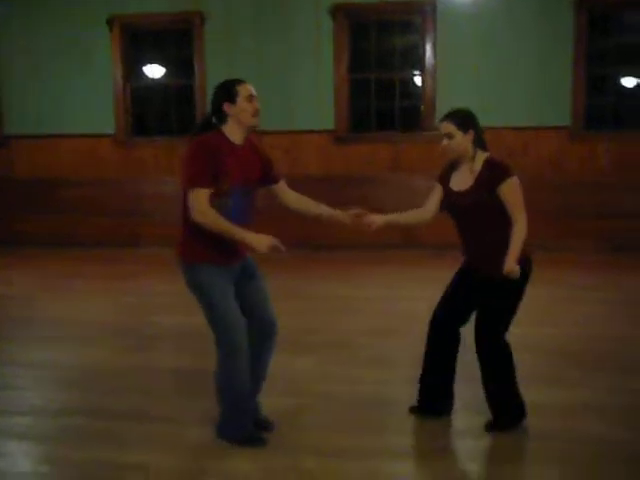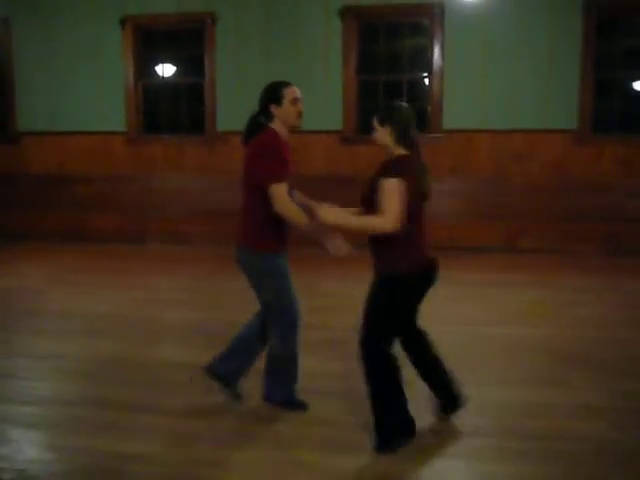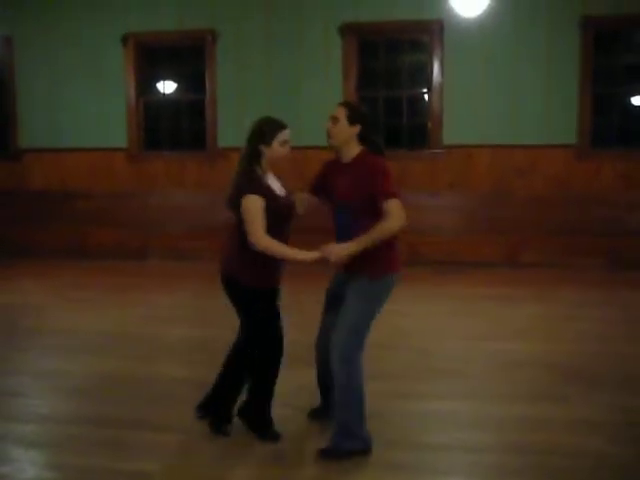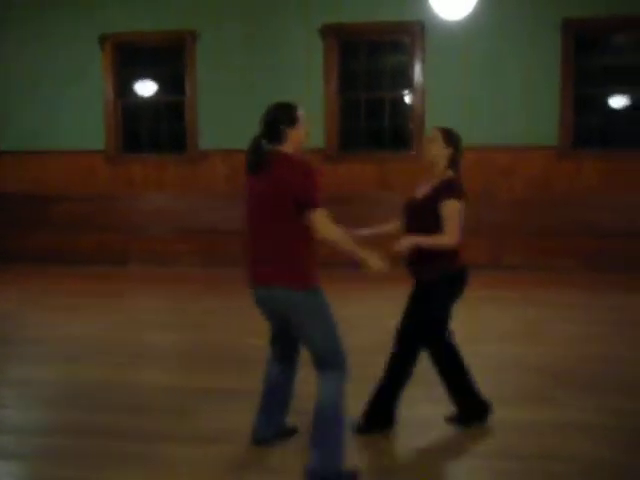
dt=1s
person 1, frame 1
left shoulder: (253, 153)
right shoulder: (204, 148)
left elbow: (289, 197)
right elbow: (197, 210)
left wrist: (337, 215)
right wrist: (250, 237)
left hip: (239, 258)
right hip: (203, 262)
left knee: (264, 327)
right knee: (233, 341)
left ankle: (249, 407)
right ankle: (233, 424)
person 1, frame 2
left shoulder: (277, 144)
right shoulder: (268, 147)
right elbow: (281, 205)
left wrist: (318, 207)
right wrist: (324, 236)
left hip: (269, 246)
right hip: (260, 249)
left knee: (271, 314)
right knee: (286, 320)
left ankle: (226, 367)
right ankle: (280, 391)
person 1, frame 3
left shoulder: (373, 168)
right shoulder: (332, 169)
left elbow: (397, 220)
right elbow: (303, 202)
left wrist: (353, 246)
left hip: (374, 273)
right hip: (349, 270)
left knee: (344, 349)
right knee: (326, 342)
left ankle: (352, 437)
right ankle: (332, 404)
person 1, frame 4
left shoulder: (261, 172)
right shoulder: (298, 169)
right elbow: (323, 229)
left wrist: (337, 233)
right wrist: (367, 257)
left hip: (263, 284)
right hip: (293, 284)
left knee: (284, 350)
right knee: (332, 365)
left ankle: (268, 426)
person 2, frame 1
left shoulder: (497, 171)
right shoulder: (449, 173)
left elbow: (520, 218)
right elbow: (425, 213)
left wrist: (513, 259)
right wrist: (385, 219)
left hip: (507, 268)
right hip: (476, 266)
left knee: (489, 335)
right knee: (443, 321)
left ankle: (509, 412)
right ankle: (435, 401)
person 2, frame 2
left shoulder: (391, 168)
right shoulder: (412, 166)
left elbow: (390, 223)
left wrist: (338, 218)
right wrist: (345, 213)
left hip: (399, 271)
right hip: (421, 267)
left knee: (374, 344)
right knee: (407, 330)
left ankle: (395, 427)
right ankle: (447, 394)
person 2, frame 3
left shoulder: (270, 179)
right shoulder: (251, 184)
right elbow: (258, 239)
right wrist: (305, 256)
left hip: (261, 277)
right hip: (249, 278)
left knee: (251, 340)
right knee: (270, 346)
left ankle: (215, 406)
right ankle: (257, 416)
person 2, frame 4
left shoulder: (449, 188)
right shoulder: (429, 185)
left elbow: (450, 238)
right elbow: (408, 223)
left wrist: (413, 241)
right wrist: (369, 232)
left hip: (440, 277)
right hip: (433, 276)
left knee: (407, 340)
right knee: (435, 338)
left ankle: (380, 417)
right ankle: (473, 407)
